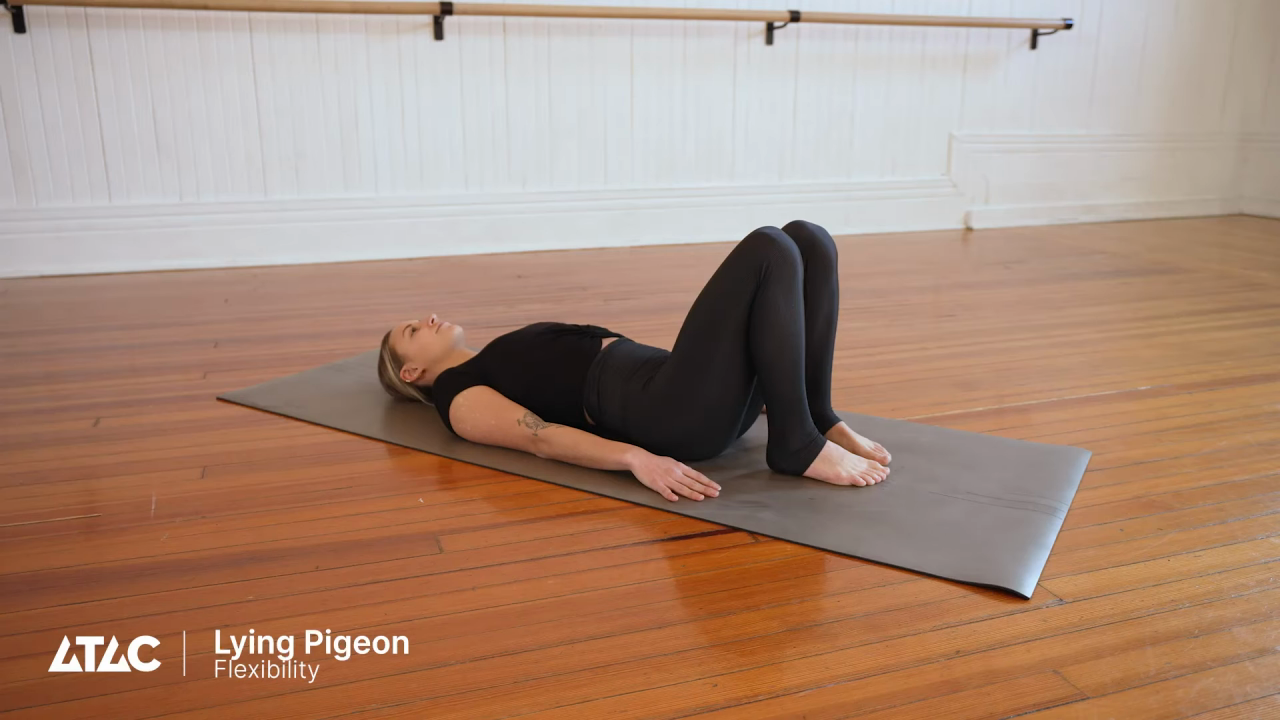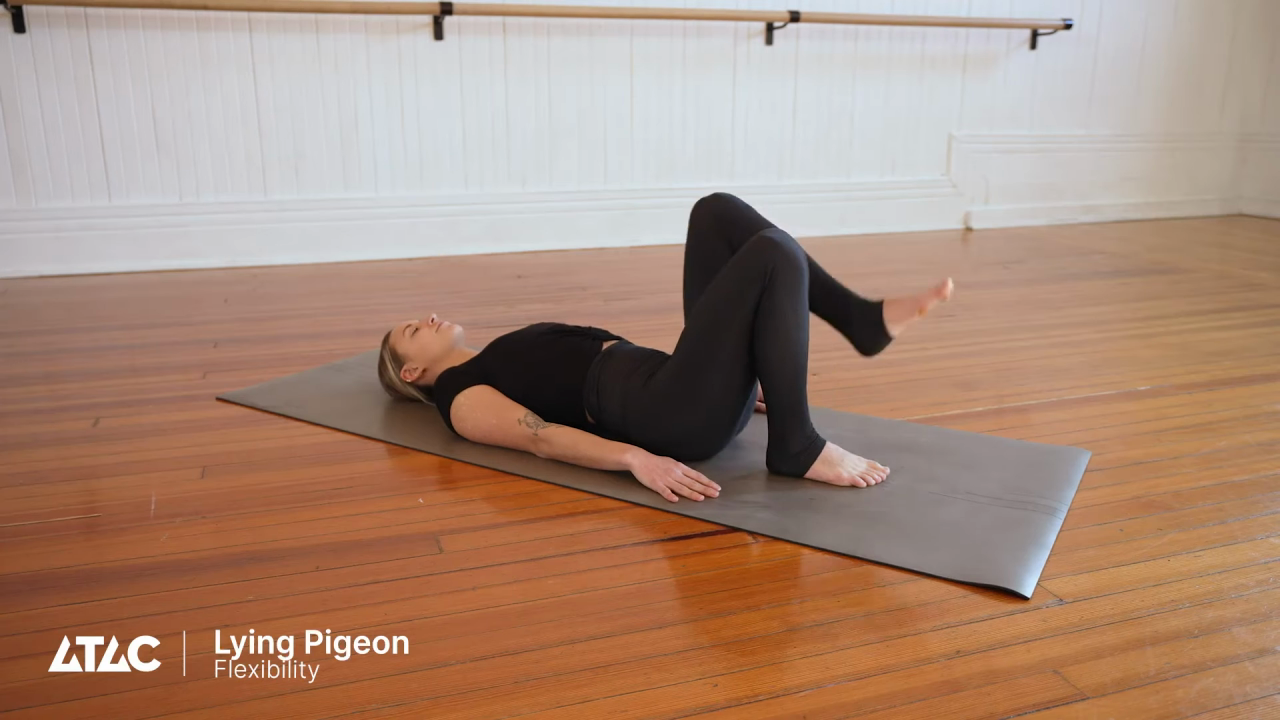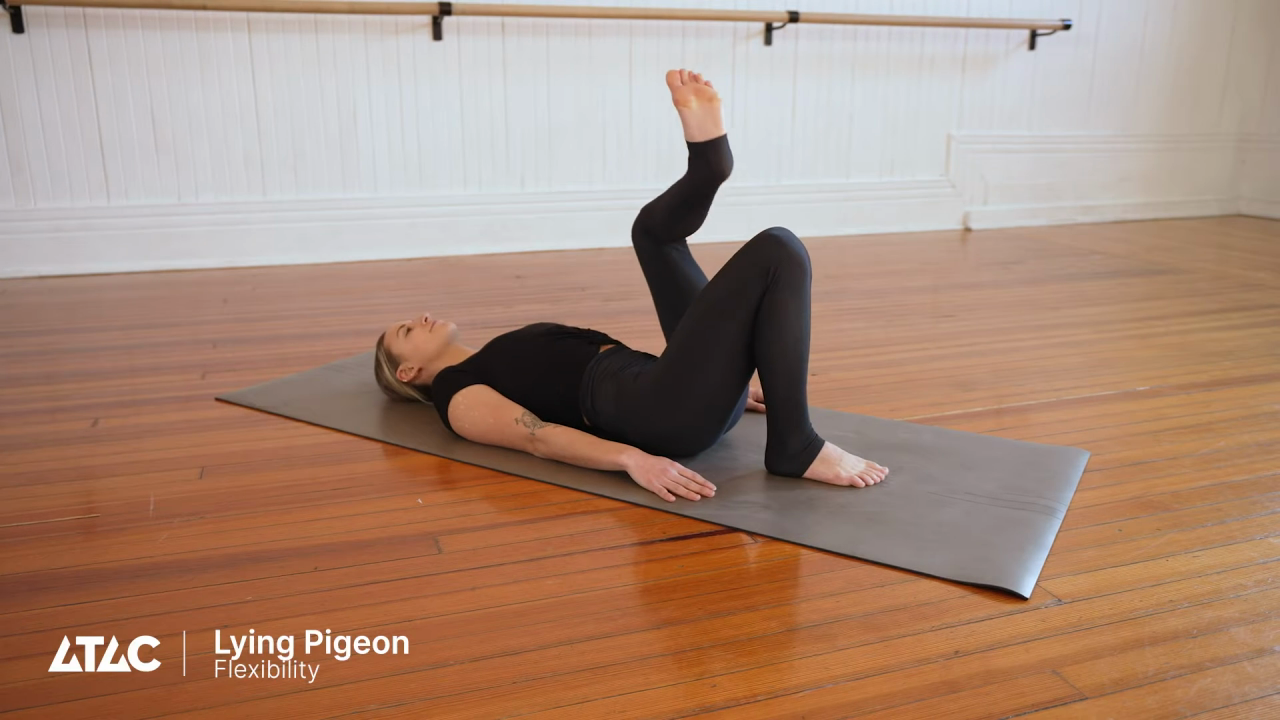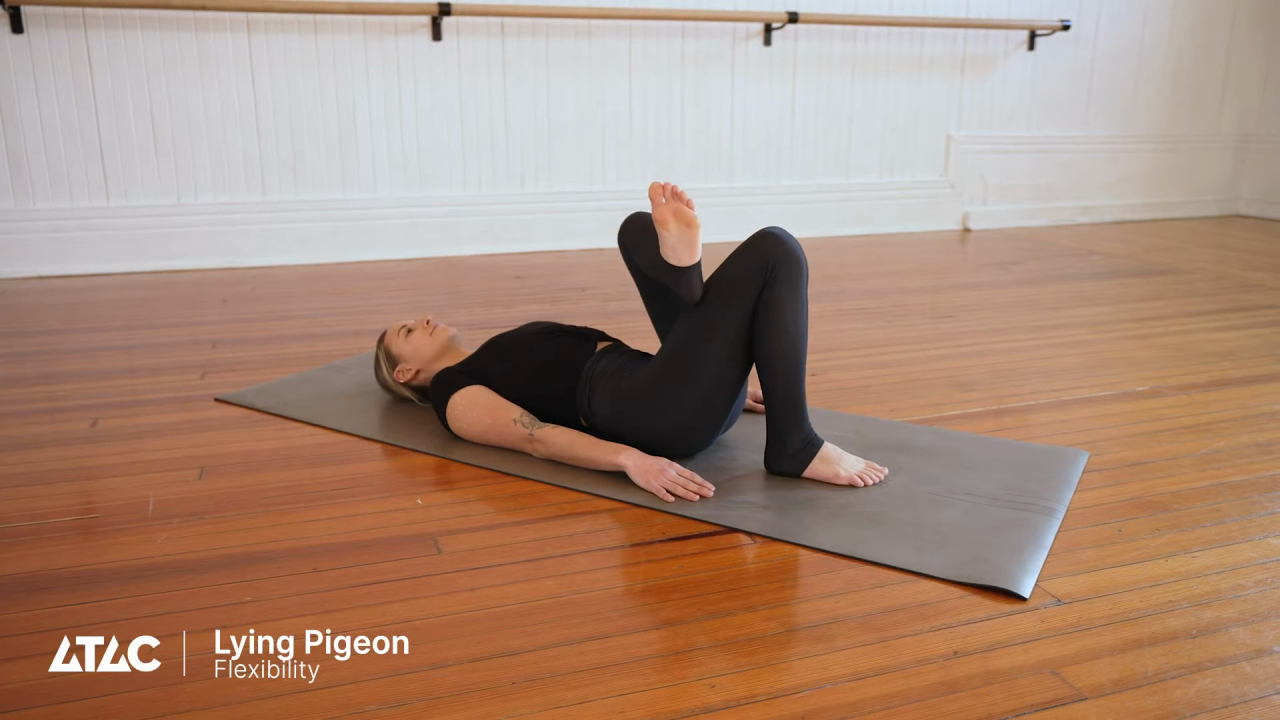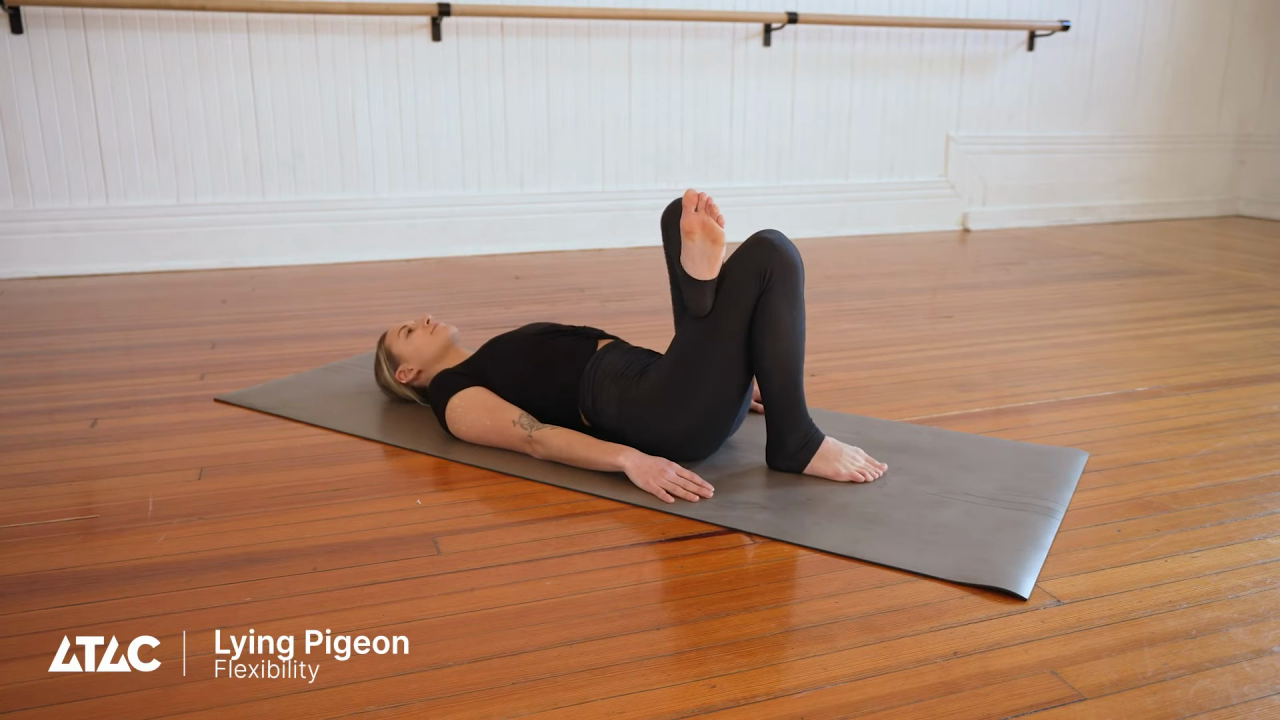
dt=0.7s
person 1, frame 1
left shoulder: (505, 363)
right shoulder: (461, 399)
right elbow: (540, 438)
left wrist: (751, 381)
right wrist: (635, 457)
left hip: (698, 397)
right hip: (676, 417)
left knee: (808, 241)
right knee: (768, 250)
left ankle: (820, 418)
right ankle: (798, 445)
person 1, frame 2
left shoulder: (509, 365)
right shoulder: (465, 400)
right elbow: (544, 438)
left wrist: (740, 379)
right wrist: (639, 458)
left hip: (691, 395)
right hip: (673, 416)
left knee: (716, 212)
right knee: (773, 253)
left ankle: (864, 320)
right ankle: (796, 447)
person 1, frame 3
left shoulder: (501, 365)
right shoulder: (460, 398)
right elbow: (537, 438)
left wrist: (735, 375)
right wrist: (631, 458)
left hip: (690, 397)
right hip: (665, 416)
right knee: (777, 252)
left ankle: (706, 155)
right ankle: (795, 448)
person 1, frame 4
left shoulder: (500, 365)
right shoulder: (457, 396)
right elbow: (536, 438)
left wrist: (730, 380)
right wrist: (630, 458)
left hip: (682, 395)
right hip: (661, 413)
right knee: (773, 252)
left ankle: (678, 262)
right ankle: (794, 446)
person 1, frame 5
left shoulder: (502, 365)
right shoulder: (456, 399)
right elbow: (535, 439)
left wrist: (739, 379)
right wrist: (630, 458)
left hip: (673, 392)
right hip: (665, 417)
left knee: (682, 214)
right knee: (769, 254)
left ankle: (702, 275)
right ankle: (795, 443)
